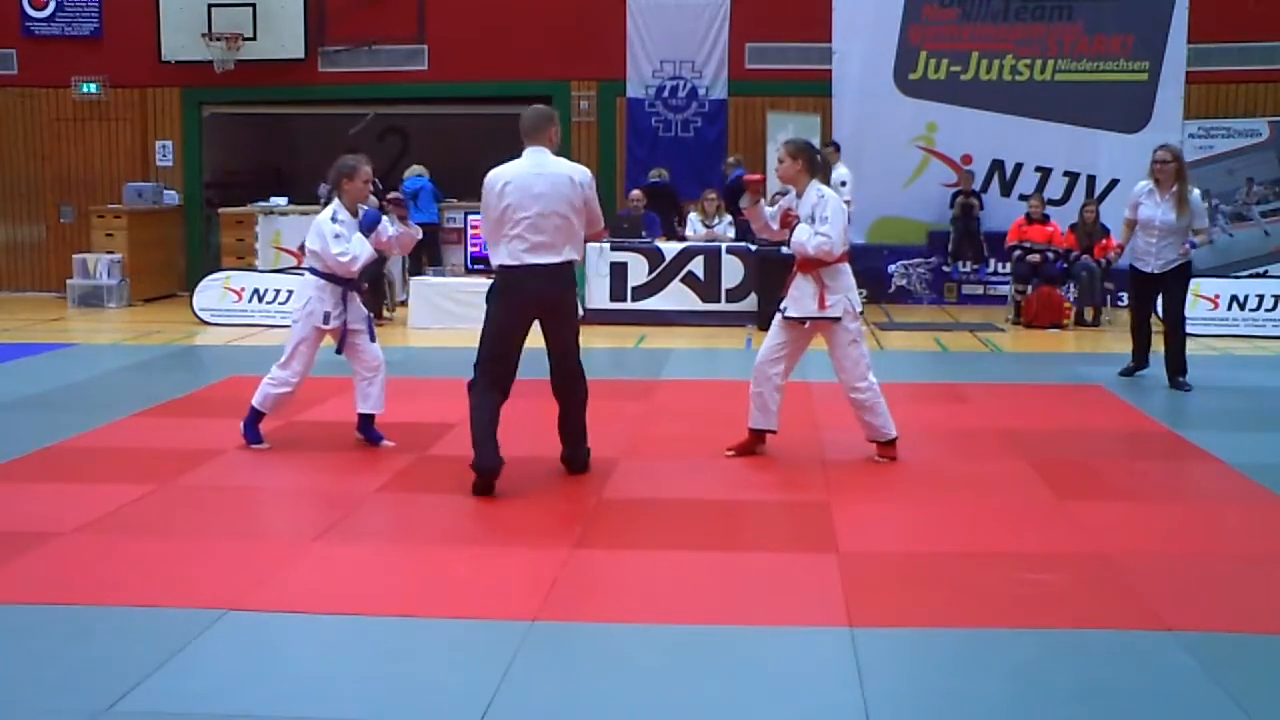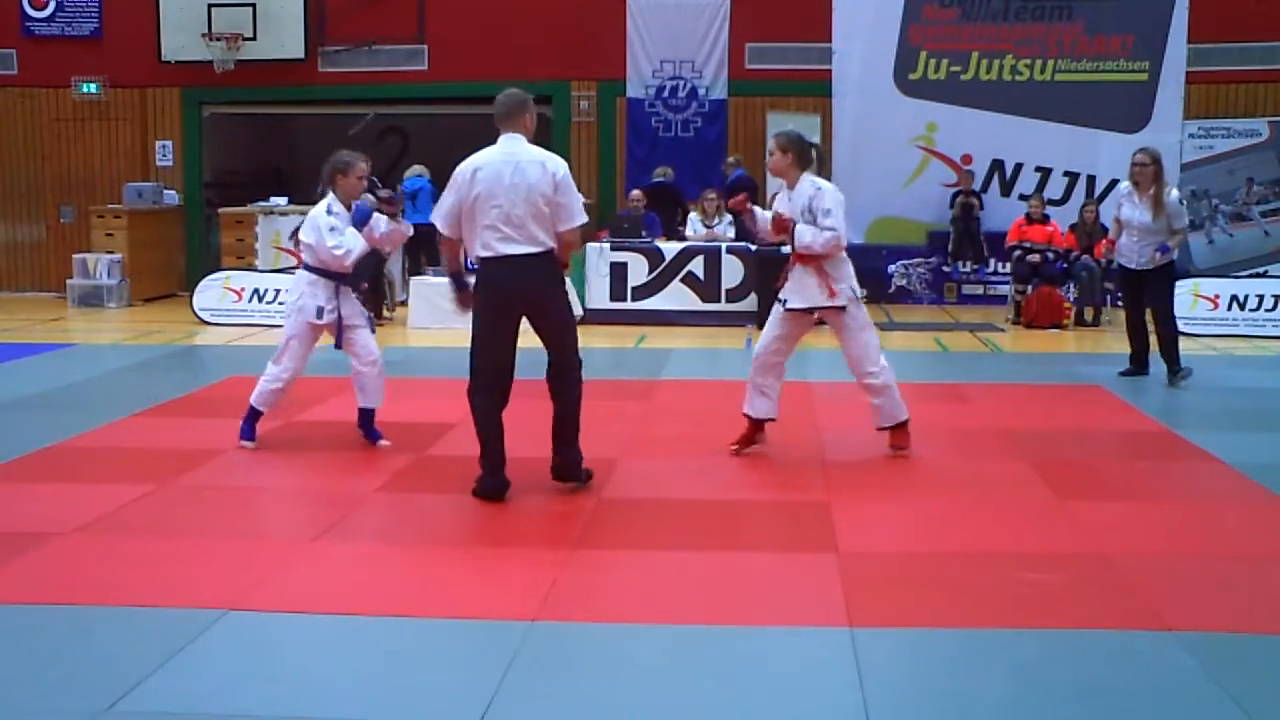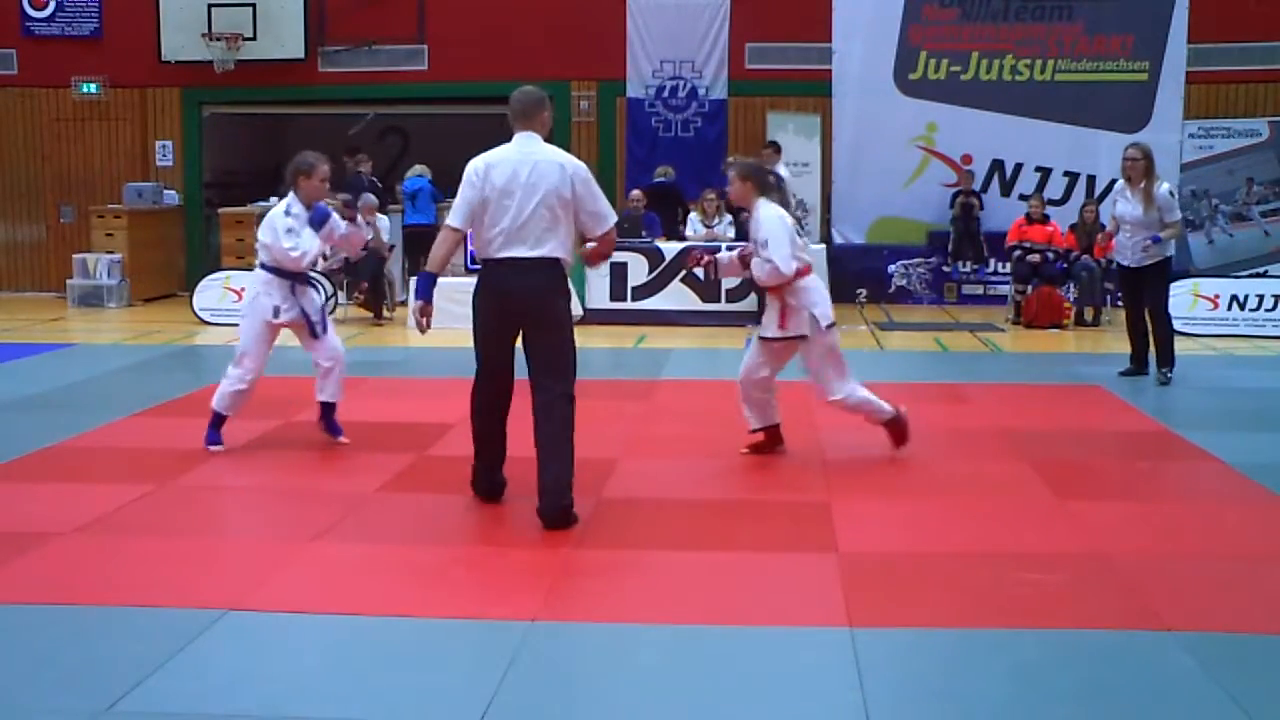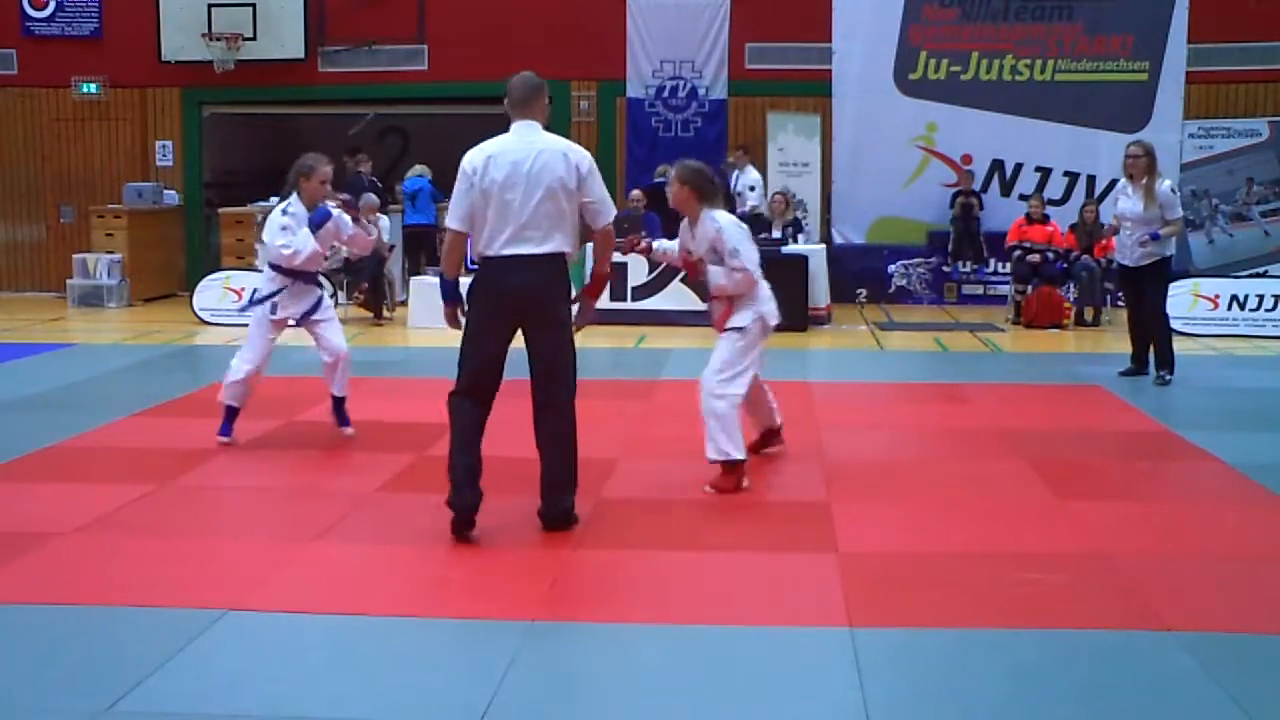
dt=0.3s
person 1, frame 1
left shoulder: (496, 178)
right shoulder: (579, 176)
right elbow: (595, 232)
left hip: (512, 283)
right hip: (558, 281)
left knee: (490, 376)
right knee: (567, 369)
left ankle: (486, 461)
right ankle: (576, 453)
person 1, frame 2
left shoulder: (471, 168)
right shoulder: (552, 165)
left elbow: (449, 235)
right elbow: (571, 235)
left wrist: (460, 282)
left hip: (494, 279)
right hip: (541, 275)
left knee: (489, 381)
right knee: (565, 366)
left ankle: (494, 475)
right ankle: (567, 459)
person 1, frame 3
left shoulder: (483, 165)
right shoulder: (569, 166)
left elbow: (452, 230)
right elbow: (607, 236)
left wrist: (425, 286)
right wrist: (592, 256)
left hip: (495, 282)
right hip: (545, 282)
left knee: (491, 382)
right knee: (554, 390)
left ankle: (488, 478)
right ankle: (555, 499)
person 1, frame 4
left shoulder: (479, 156)
right shoulder: (573, 156)
left elbow: (455, 236)
right elbow: (604, 230)
left wrist: (450, 293)
right wrist: (595, 285)
left hip: (493, 280)
right hip: (547, 280)
left knee: (473, 390)
right knee: (554, 395)
left ankle: (464, 497)
right ankle: (558, 505)
person 2, frame 1
left shoulder: (827, 199)
right shoulder: (793, 200)
left elbow: (829, 247)
right elbow: (765, 227)
left wrist: (795, 229)
right wrist: (753, 199)
left hip: (832, 292)
right hip: (802, 290)
left knee: (855, 374)
right knee: (768, 364)
left ankle: (885, 439)
right ankle: (757, 436)
person 2, frame 2
left shoulder: (822, 191)
right shoulder: (786, 195)
left elbow: (835, 239)
right elbow: (772, 231)
left wrist: (792, 231)
right wrist: (750, 213)
left hip: (833, 283)
right hip: (799, 281)
left knee: (865, 361)
right knee: (767, 354)
left ankle: (897, 426)
right ankle: (756, 427)
person 2, frame 3
left shoulder: (769, 218)
right shoulder: (759, 217)
left elbow: (779, 270)
right elbow: (747, 258)
left wrist: (749, 265)
right wrist: (712, 262)
left hip: (805, 306)
right hip: (781, 308)
left knee: (835, 387)
right knee: (754, 376)
left ankle: (890, 418)
right ankle: (771, 435)
person 2, frame 4
left shoulder: (724, 226)
right shoulder: (691, 224)
left elbow: (747, 277)
right elbow: (681, 253)
left wrist: (703, 270)
right wrist: (646, 247)
left hip: (750, 311)
right hip: (732, 311)
left knee: (717, 387)
right knee: (743, 379)
left ankle: (732, 469)
right ankle: (771, 430)
person 3, frame 1
left shoulder: (365, 215)
right shoulder: (327, 221)
left elbow: (399, 245)
right elbow: (345, 263)
left wrist: (402, 219)
right wrist: (365, 234)
left hip: (346, 299)
right hip: (318, 297)
left knee: (372, 362)
right knee: (292, 367)
left ankle: (366, 428)
right ankle: (251, 423)
person 3, frame 2
left shoulder: (358, 212)
right shoulder: (322, 215)
left elbow: (390, 242)
right elbow: (340, 257)
left wrist: (393, 217)
right wrist: (358, 228)
left hip: (342, 294)
right hip: (312, 293)
left knee: (368, 357)
right knee: (287, 364)
left ankle: (367, 424)
right ankle: (249, 422)
person 3, frame 3
left shoulder: (320, 214)
right shoulder: (280, 215)
left elbow: (352, 246)
right elbow: (295, 258)
left wrist: (352, 220)
right wrist: (314, 229)
left hip: (300, 292)
right hip: (269, 292)
left knee: (332, 353)
right knee: (248, 365)
left ankle: (327, 418)
right ankle: (215, 426)
person 3, frame 4
left shoulder: (330, 214)
right shoulder: (282, 214)
left elbow: (363, 243)
right elbow: (288, 255)
left wrist: (357, 218)
right wrist: (311, 230)
left hip: (311, 291)
right hip: (278, 291)
left knee: (337, 350)
right knee: (251, 359)
left ankle: (339, 409)
right ankle: (228, 419)
person 4, frame 1
left shoulder: (1191, 196)
right shoulder: (1141, 190)
left elbow: (1202, 234)
right elbow: (1129, 224)
left wrist: (1192, 244)
right wrist: (1121, 246)
left hip: (1175, 267)
right hip: (1141, 264)
left knee: (1174, 319)
right knee: (1139, 315)
left ankle: (1177, 374)
right ankle: (1139, 360)
person 4, frame 2
left shoulder: (1170, 197)
right shoulder: (1124, 190)
left elbow: (1180, 234)
left wrist: (1164, 248)
right wrist: (1112, 240)
left hip: (1160, 266)
right hip: (1127, 263)
left knee: (1162, 313)
right knee: (1133, 314)
left ankle: (1174, 367)
right ankle: (1139, 363)
person 4, frame 3
left shoulder: (1162, 191)
right shoulder: (1120, 188)
left elbow: (1175, 228)
left wrist: (1155, 240)
right wrist: (1109, 233)
left hip: (1155, 262)
right hip: (1125, 261)
left knee: (1158, 312)
right knee: (1133, 313)
left ankle: (1165, 366)
right ankle: (1139, 362)
person 4, frame 4
left shoulder: (1163, 188)
right shoulder: (1121, 187)
left elbow: (1177, 226)
left wrist: (1155, 235)
right wrist: (1113, 227)
left hip: (1155, 260)
right hip: (1126, 260)
left knee: (1155, 311)
right knee: (1135, 312)
left ankle: (1164, 368)
right ankle: (1139, 362)
